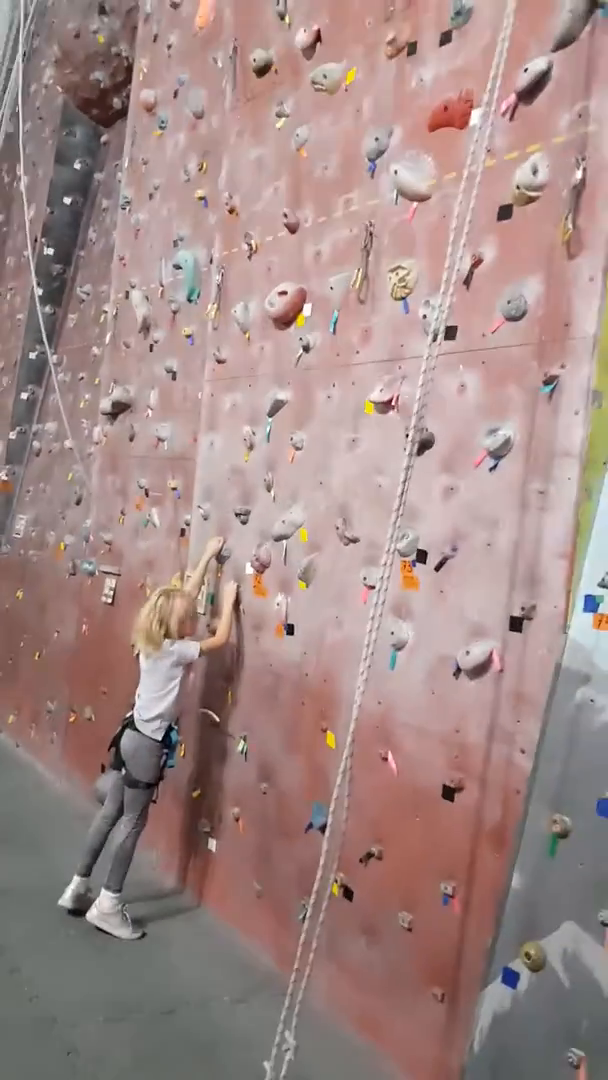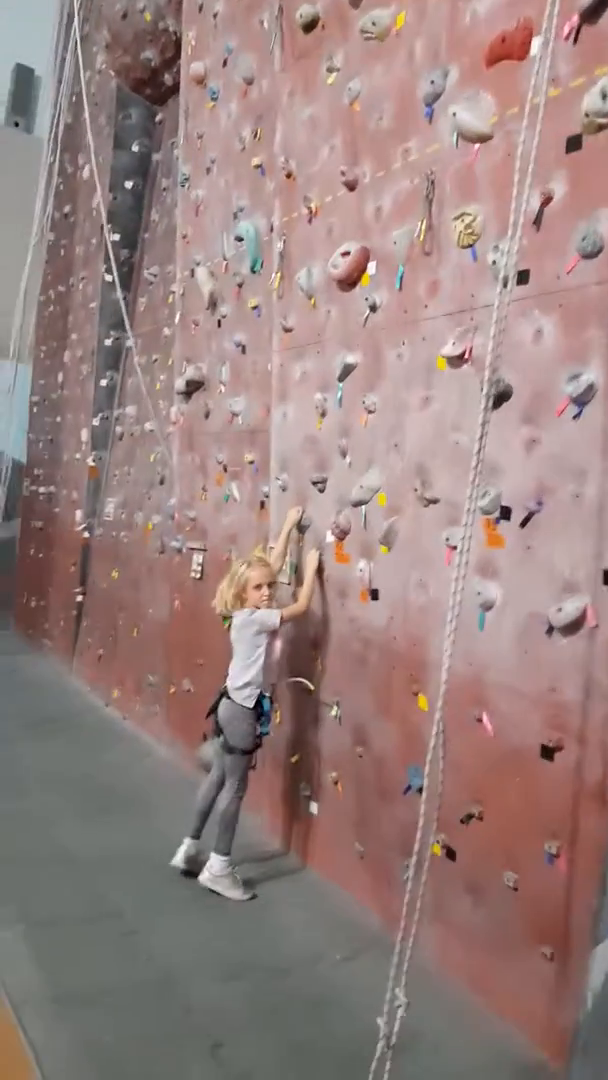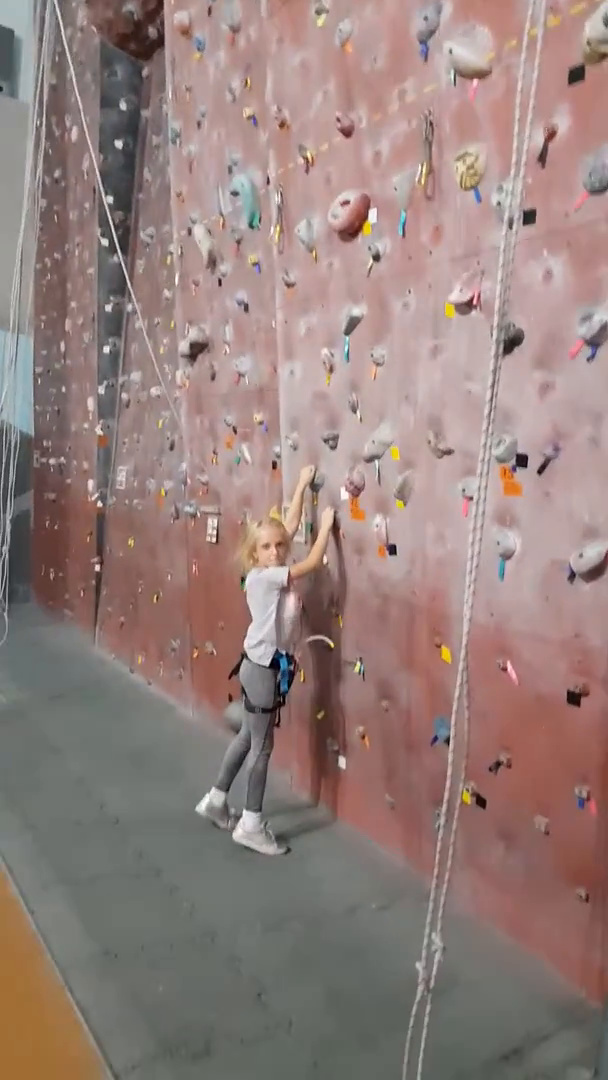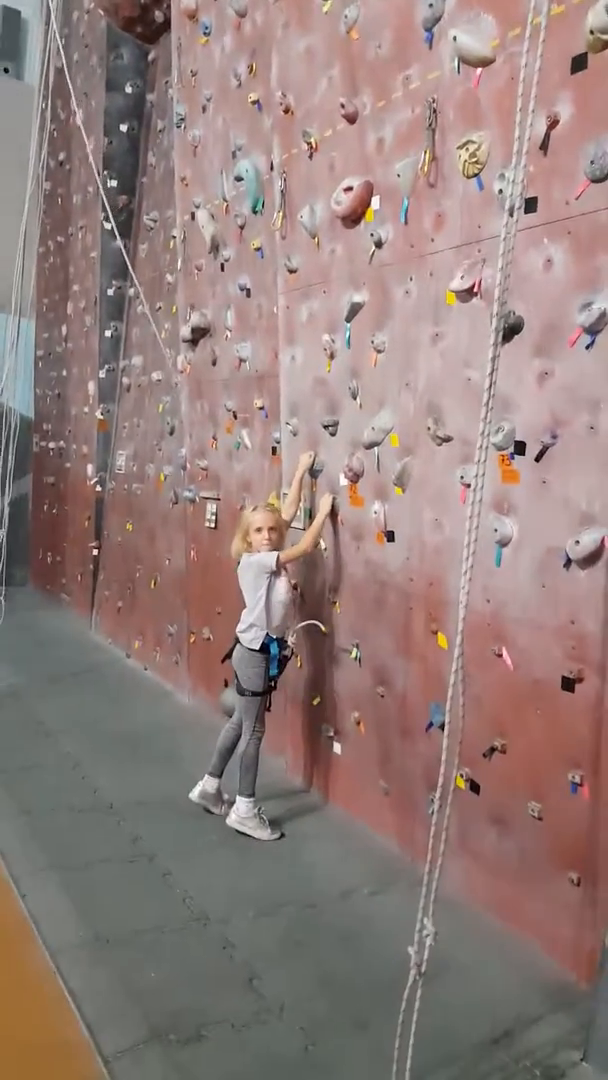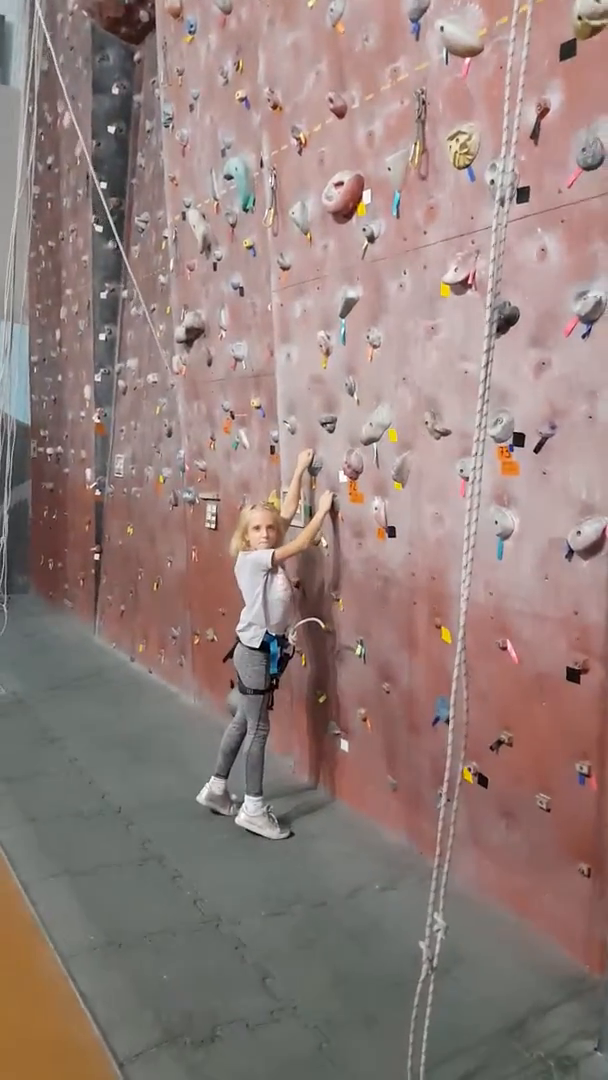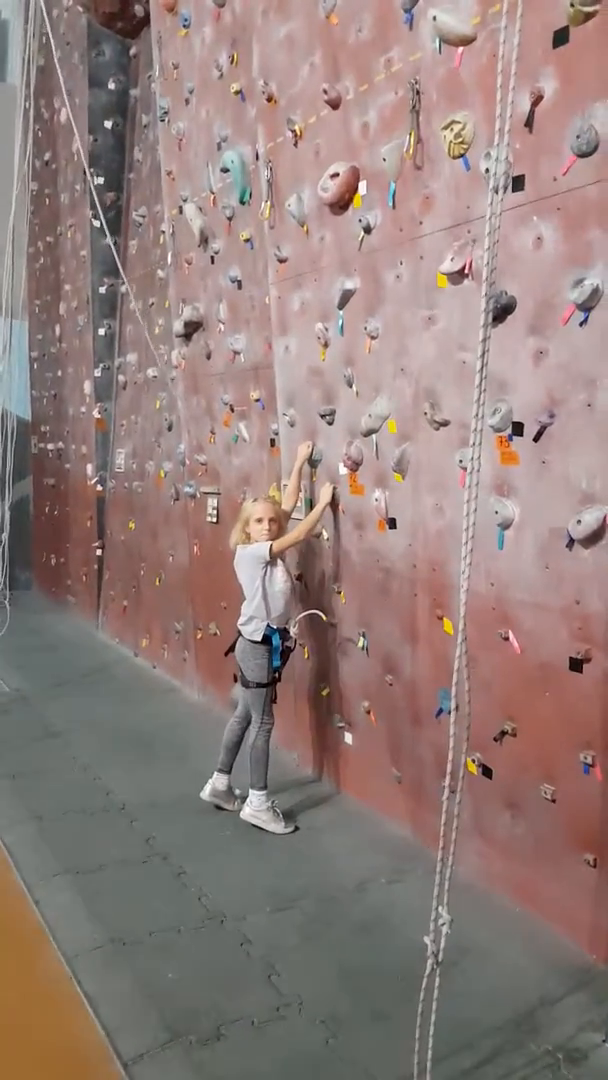
dt=0.2s
person 1, frame 1
left shoulder: (154, 643)
right shoulder: (172, 650)
left elbow: (184, 594)
right elbow: (220, 639)
left wrist: (208, 557)
right wrist: (228, 600)
left hip: (133, 733)
right hip: (148, 742)
left knee: (111, 812)
right knee: (132, 823)
left ankle: (78, 889)
right ankle: (107, 905)
person 1, frame 2
left shoulder: (253, 613)
right shoulder: (251, 618)
left elbow: (273, 564)
right elbow: (301, 606)
left wrist: (288, 527)
right wrist: (311, 567)
left hip: (235, 705)
right hip: (242, 708)
left knee: (218, 778)
right knee: (235, 789)
left ankle: (189, 850)
right ankle: (218, 869)
person 1, frame 3
left shoulder: (276, 572)
right shoulder: (260, 578)
left elbow: (290, 525)
right elbow: (312, 563)
left wrist: (302, 486)
right wrist: (326, 526)
left hip: (269, 666)
right hip: (262, 667)
left knee: (248, 736)
right knee: (262, 746)
left ankle: (216, 800)
right ankle: (251, 825)
person 1, frame 4
left shoulder: (271, 558)
right shoulder: (252, 562)
left elbow: (288, 512)
right elbow: (305, 547)
left wrist: (301, 472)
right wrist: (323, 512)
left hip: (265, 650)
right hip: (254, 651)
left knee: (240, 722)
right knee: (253, 731)
left ankle: (209, 787)
right ankle: (244, 811)
person 1, frame 5
left shoulder: (270, 556)
right shoulder: (249, 560)
left elbow: (287, 512)
right elbow: (301, 544)
left wrist: (300, 470)
right wrist: (323, 510)
left hip: (268, 648)
right hip: (254, 650)
left knee: (243, 721)
right knee: (257, 729)
left ankle: (216, 788)
right ankle: (253, 809)
person 1, frame 6
left shoulder: (271, 549)
right shoulder: (248, 553)
left elbow: (288, 505)
right elbow: (299, 535)
left wrist: (300, 463)
right wrist: (324, 502)
left hip: (269, 642)
right hip: (256, 644)
left knee: (245, 715)
right knee: (262, 723)
left ankle: (219, 784)
right ankle: (257, 803)
